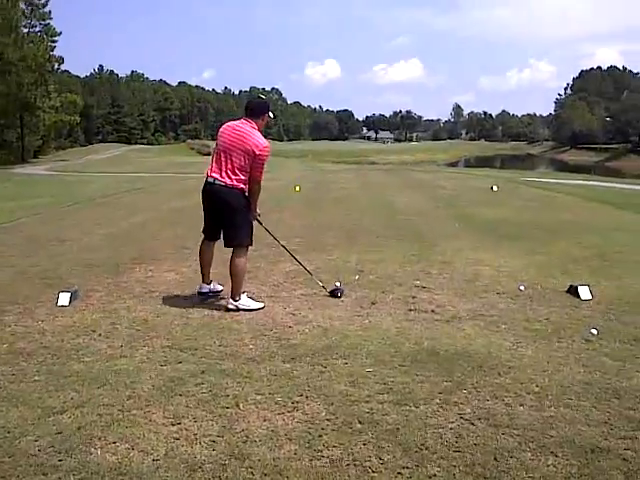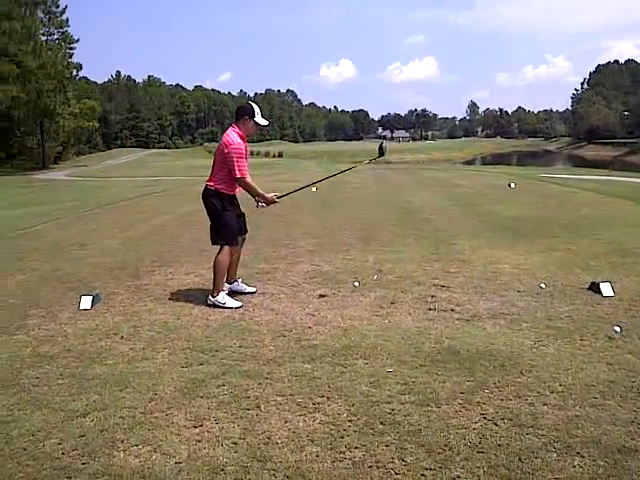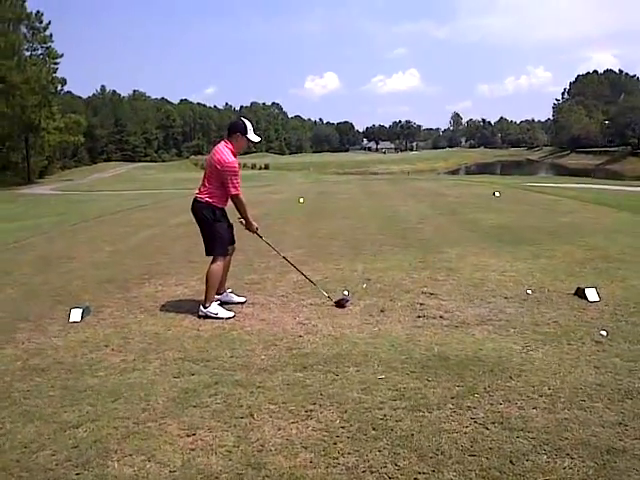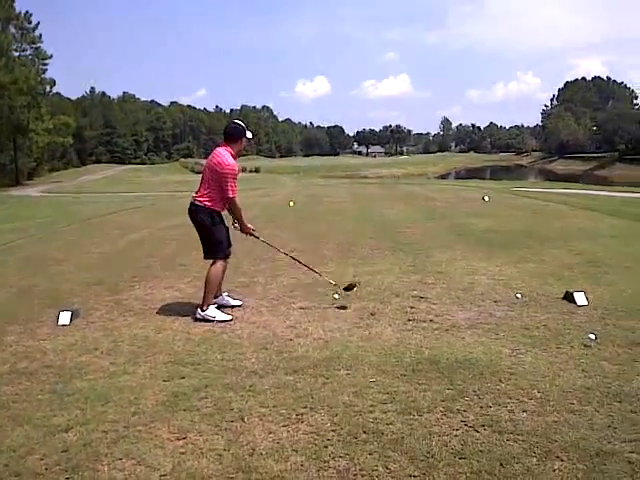
dt=1s
person 1, frame 1
left shoulder: (226, 128)
right shoulder: (261, 144)
right elbow: (255, 182)
right wrist: (253, 208)
left hip: (210, 187)
right hip: (232, 194)
left knee: (209, 238)
right knee: (241, 247)
left ankle: (206, 284)
right ankle: (237, 298)
person 1, frame 2
left shoulder: (236, 138)
right shoulder: (235, 143)
left elbow: (242, 176)
right elbow: (242, 179)
left wrist: (257, 196)
right wrist: (264, 196)
left hip: (226, 196)
right hip: (218, 196)
left knee: (239, 237)
right knee: (227, 244)
left ankle: (231, 282)
right ankle: (216, 294)
person 1, frame 3
left shoulder: (221, 149)
right shoulder: (229, 160)
right elbow: (236, 196)
left wrist: (242, 217)
right wrist: (248, 221)
left hip: (212, 207)
right hip: (209, 208)
left knee: (228, 248)
right knee: (219, 256)
left ankle: (221, 292)
right ankle: (207, 306)
person 1, frame 4
left shoulder: (219, 153)
right shoulder: (229, 163)
right elbow: (231, 200)
left wrist: (234, 216)
right wrist: (243, 224)
left hip: (207, 210)
right hip: (206, 212)
left knee: (225, 253)
right knee: (220, 258)
left ankle: (218, 296)
right ankle: (205, 309)
